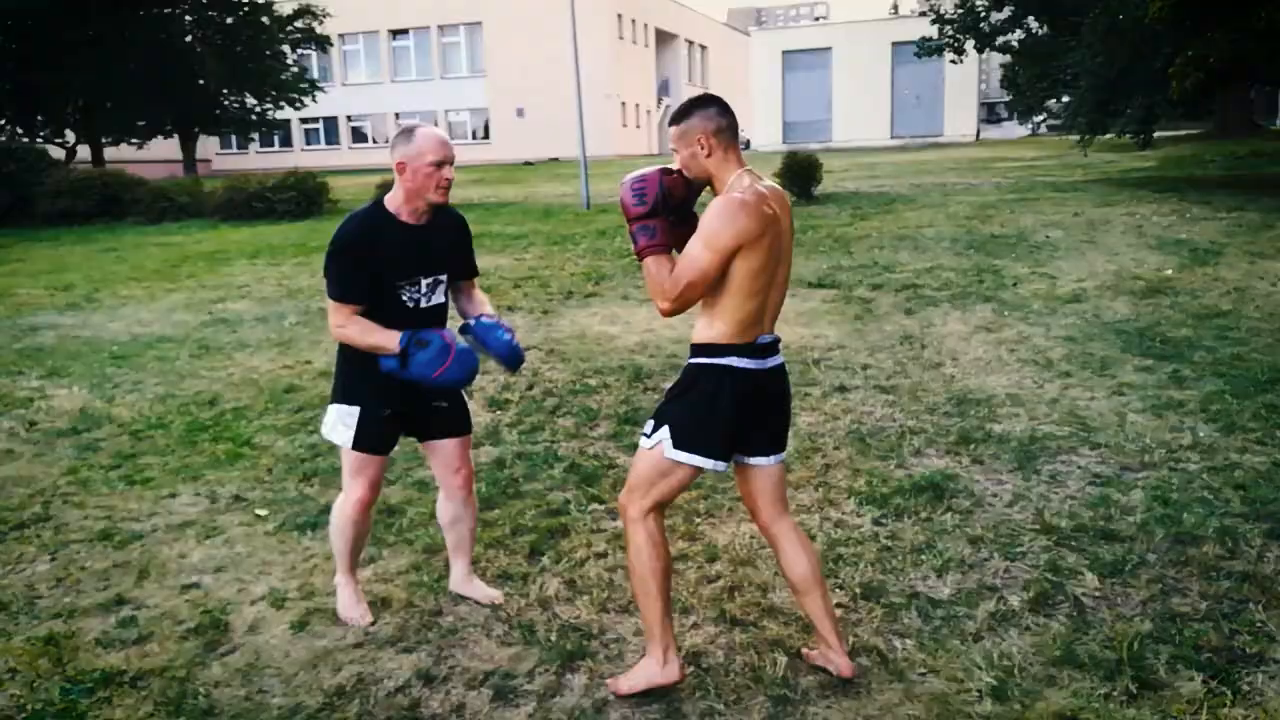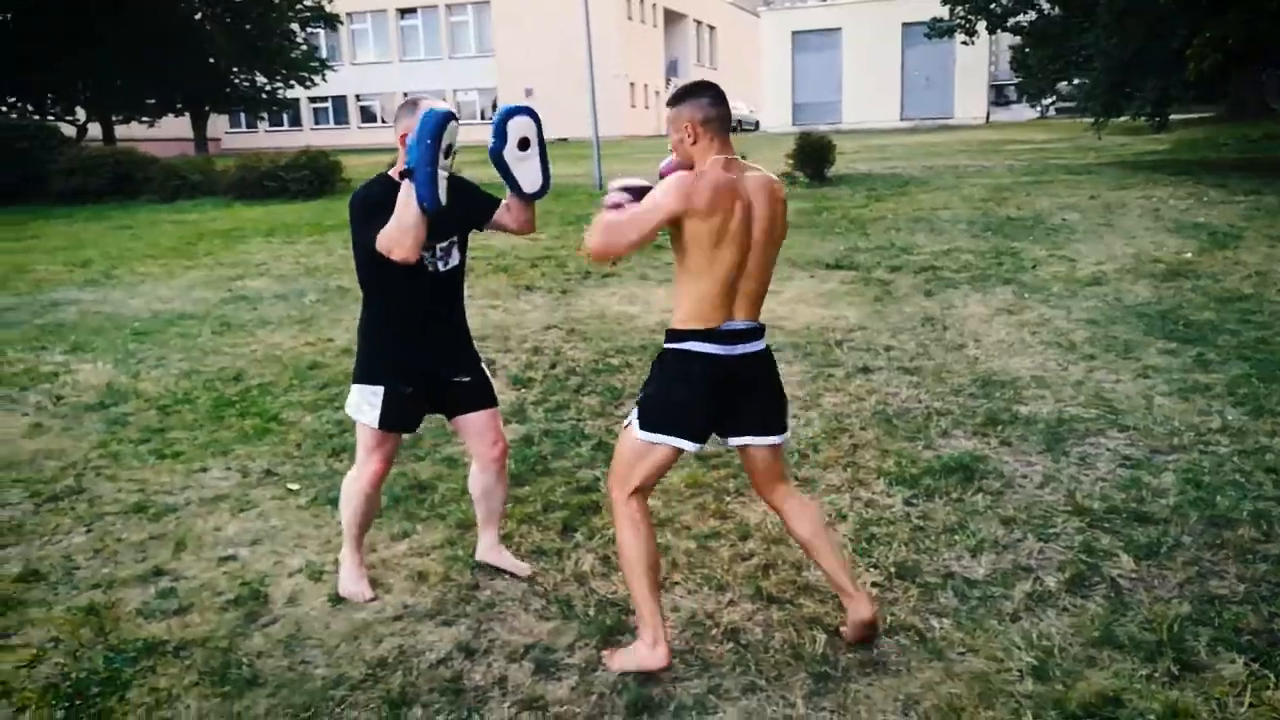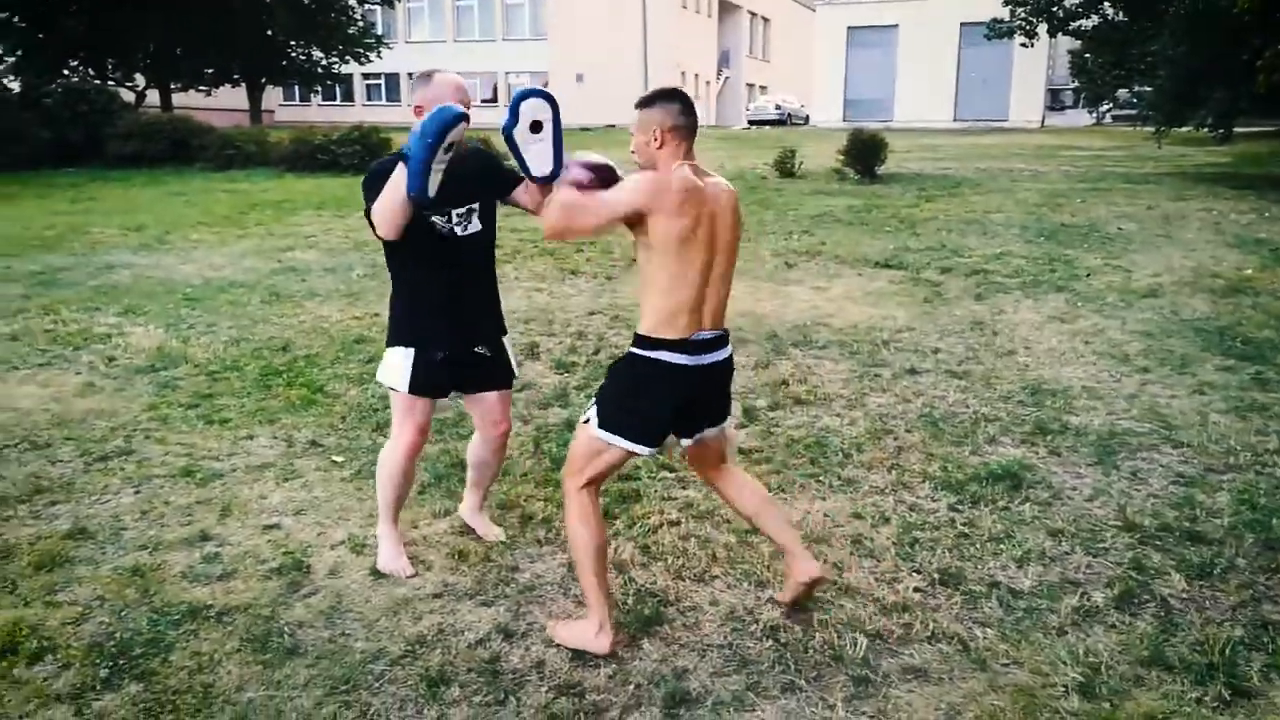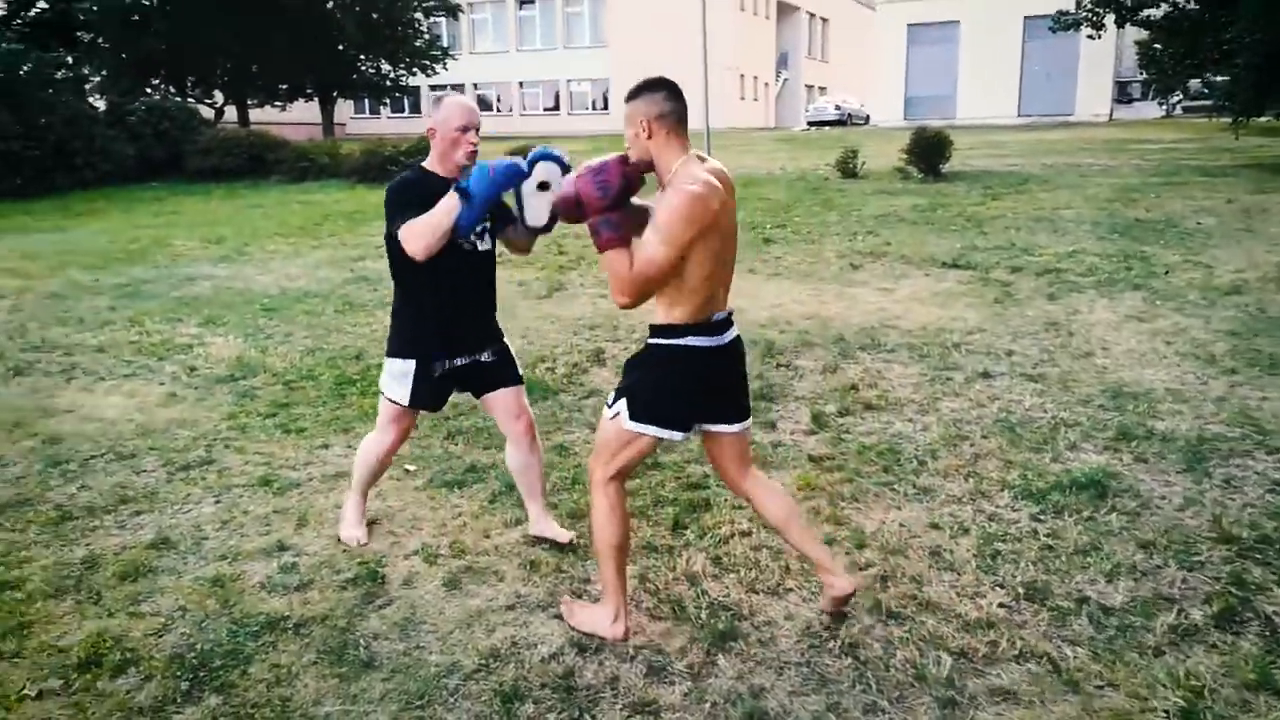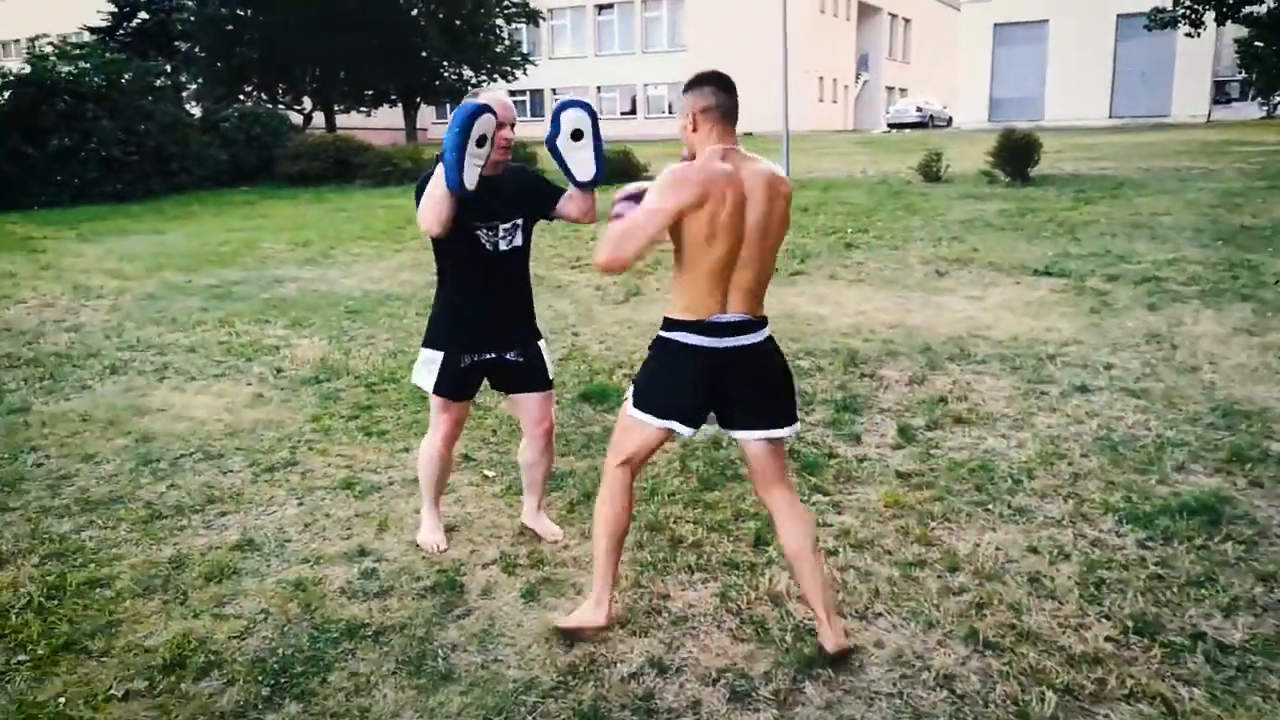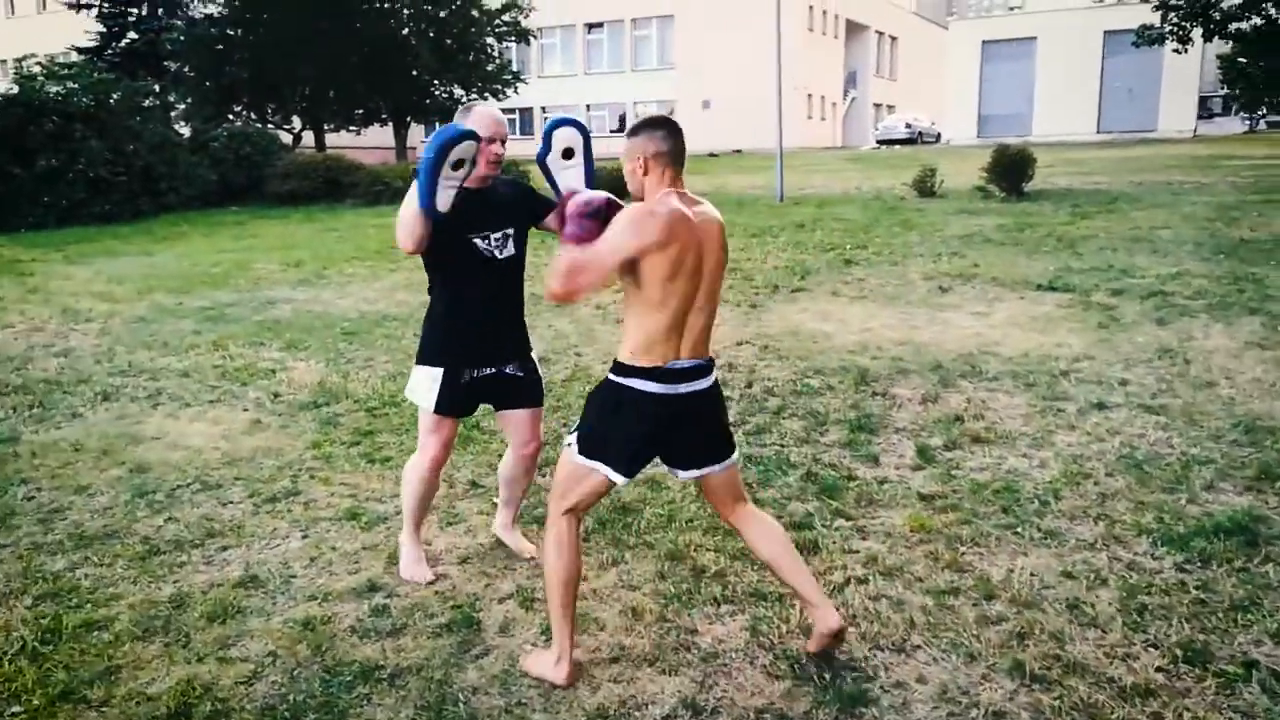
dt=0.4s
person 1, frame 1
left shoulder: (733, 207)
right shoulder: (772, 196)
left elbow: (669, 298)
left wrist: (645, 221)
right wrist: (677, 216)
left hip: (720, 378)
right hip: (765, 372)
left knee: (638, 506)
right knee: (773, 515)
left ankle: (660, 656)
right ankle: (833, 648)
person 1, frame 2
left shoulder: (689, 184)
right shoulder: (772, 190)
left elbow: (599, 246)
left wrist: (617, 203)
left hip: (692, 361)
right hip: (752, 354)
left knee: (626, 492)
right knee: (778, 487)
left ankle: (653, 642)
right ankle: (856, 600)
person 1, frame 3
left shoulder: (659, 186)
right shoulder: (724, 193)
left elbow: (557, 222)
left wrist: (572, 180)
right wrist: (622, 200)
left hip: (658, 369)
right hip: (713, 362)
left knee: (579, 481)
right knee: (715, 466)
left ankle: (597, 623)
right ankle: (801, 562)
person 1, frame 4
left shoulder: (684, 196)
right shoulder: (711, 175)
left elbow: (626, 292)
left wrist: (604, 217)
left hip: (678, 356)
right hip: (722, 346)
left knee: (604, 473)
right knee: (740, 472)
left ankle: (610, 612)
right ankle: (832, 575)
person 1, frame 5
left shoulder: (686, 179)
right shoulder: (775, 181)
left elbow: (611, 258)
left wrist: (627, 211)
left hip: (685, 350)
right hip: (753, 348)
left knee: (619, 466)
right knee: (778, 490)
left ankle: (598, 603)
right ankle: (829, 626)
person 1, frame 6
left shoulder: (647, 217)
right shoulder: (713, 222)
left elbow: (563, 287)
left hip: (636, 397)
right hip: (698, 392)
left knee: (563, 511)
right knee: (736, 508)
left ankle: (560, 655)
right ankle: (820, 608)
person 2, frame 1
left shoulder: (451, 224)
right shoulder: (358, 233)
left elbow: (468, 287)
right elbow: (342, 324)
left wrist: (490, 325)
right wrist: (407, 346)
left hip: (436, 377)
right hip: (370, 382)
left knee: (459, 476)
right knee: (360, 491)
left ankle: (461, 573)
right ankle: (346, 582)
person 2, frame 2
left shoulder: (455, 191)
right shoulder: (372, 198)
left elbow: (521, 222)
right elbow: (404, 250)
right wrist: (415, 177)
left hip: (453, 351)
right hip: (390, 359)
left knee: (492, 447)
right knee: (372, 466)
left ankle: (490, 544)
right ankle: (351, 558)
person 2, frame 3
left shoulder: (480, 164)
right shoulder: (389, 172)
left elbow: (538, 200)
right elbow: (388, 228)
right wrist: (416, 157)
left hip: (482, 325)
right hip: (420, 330)
left knee: (496, 428)
right knee: (408, 439)
left ankle: (472, 507)
right ankle: (388, 534)
person 2, frame 4
left shoulder: (482, 186)
right shoulder: (405, 190)
left elbow: (520, 243)
right elbow: (421, 246)
right wrist: (465, 194)
left hip: (479, 335)
right hip: (421, 342)
left knee: (521, 424)
right knee: (392, 435)
left ankle: (540, 516)
right ankle: (353, 506)
person 2, frame 5
left shoulder: (524, 181)
right shoulder: (445, 181)
left elbow: (583, 211)
right elbow: (432, 226)
right wrist: (453, 155)
left hip: (517, 332)
right hip: (456, 335)
left knee: (540, 427)
right knee: (443, 433)
left ankle: (533, 510)
right ankle: (431, 512)
person 2, frame 6
left shoulder: (516, 194)
left elbow: (567, 225)
right elbow: (409, 242)
left hip: (510, 345)
right hip: (449, 349)
left knee: (527, 444)
right knee: (433, 453)
left ankle: (506, 522)
right ankle: (411, 540)
